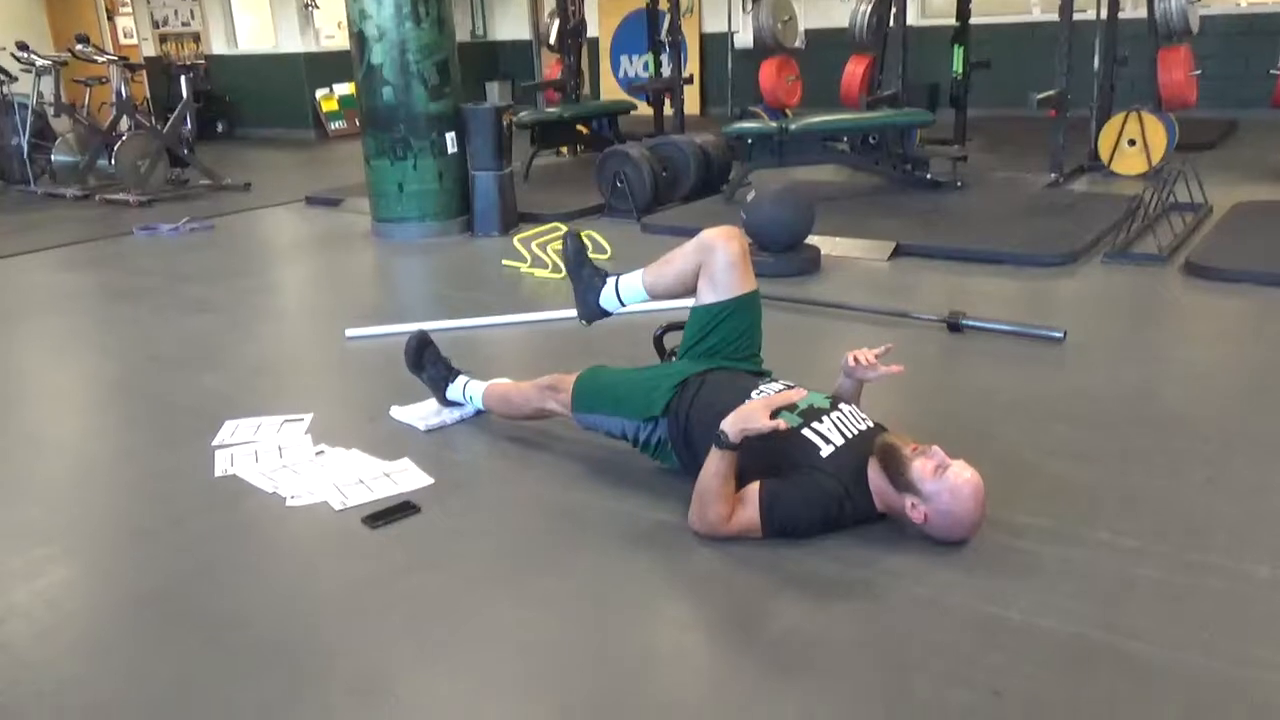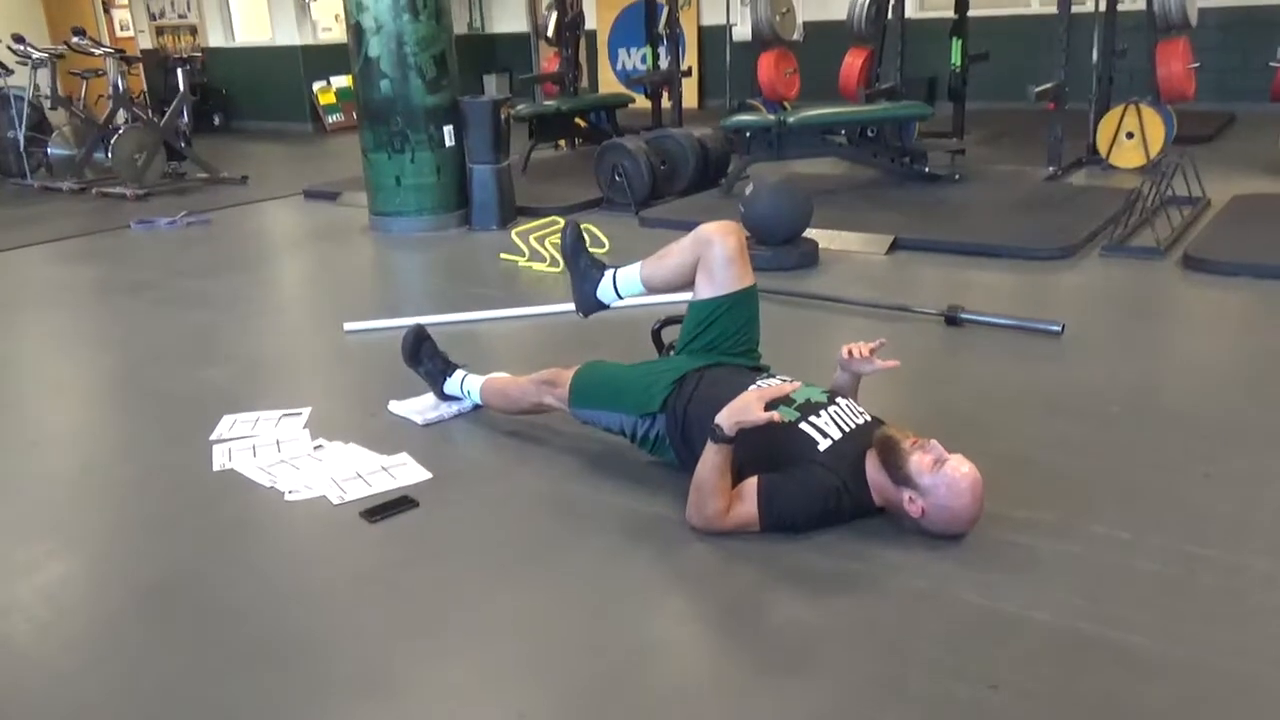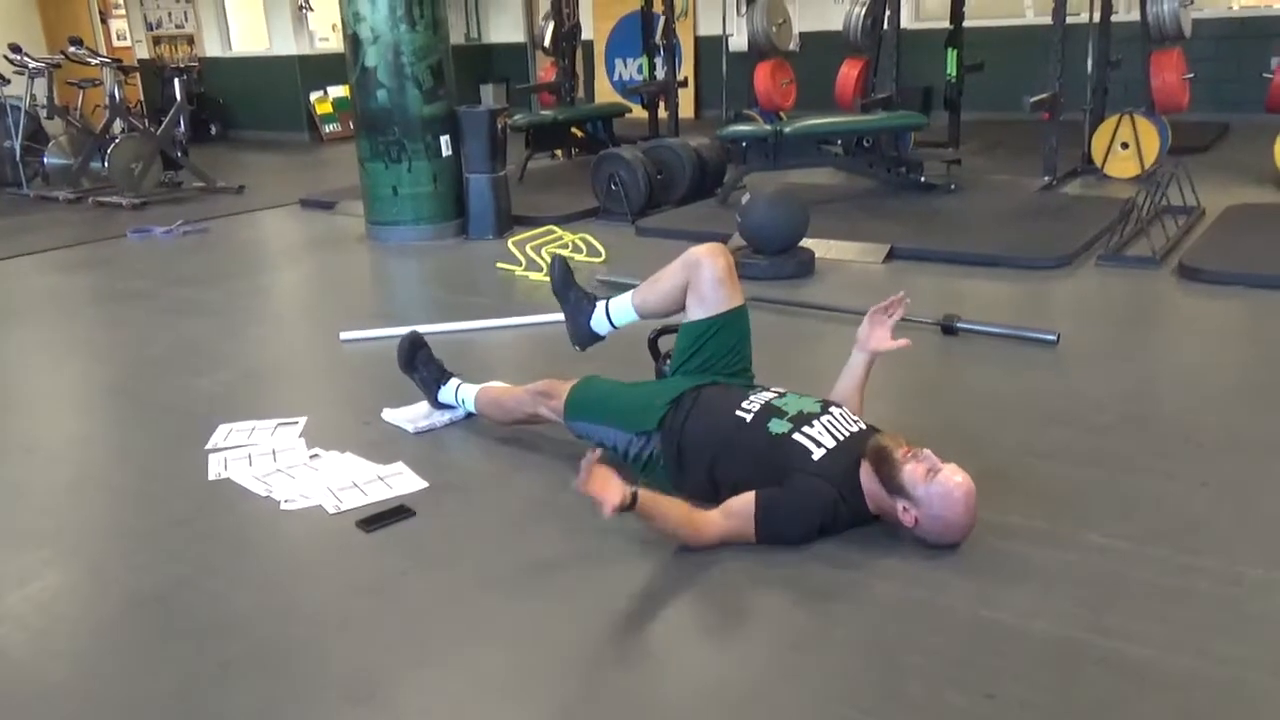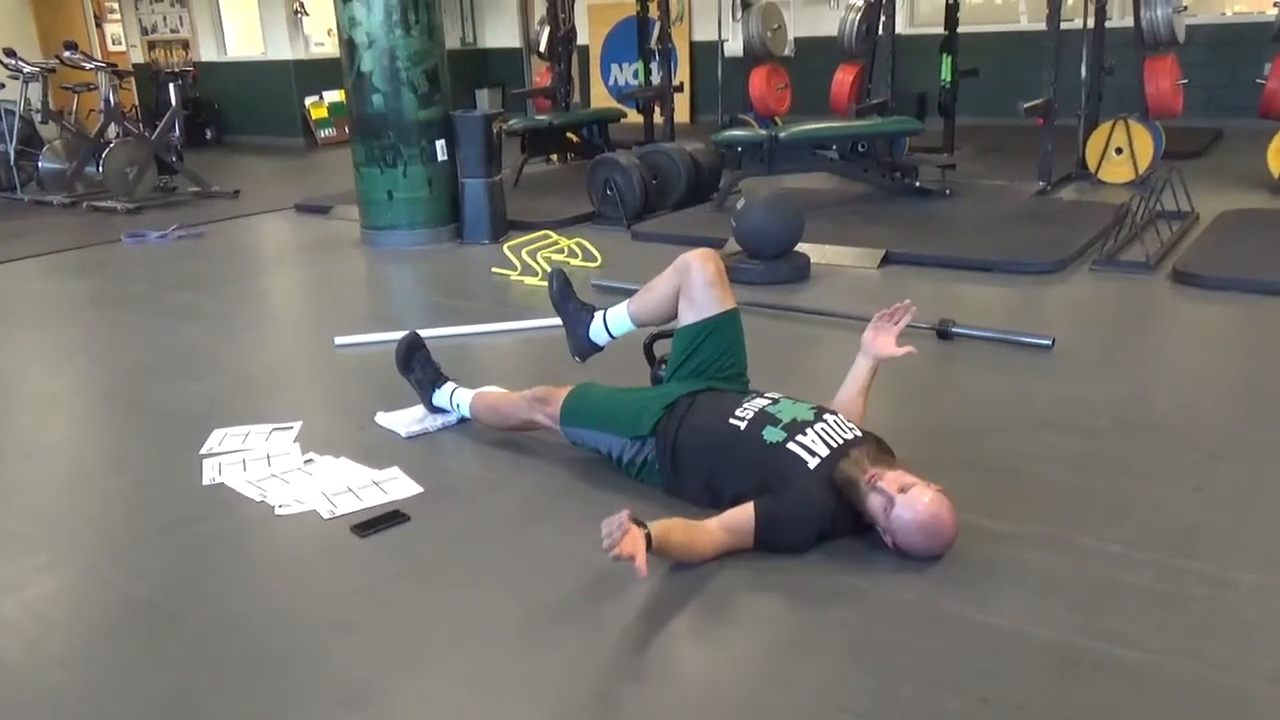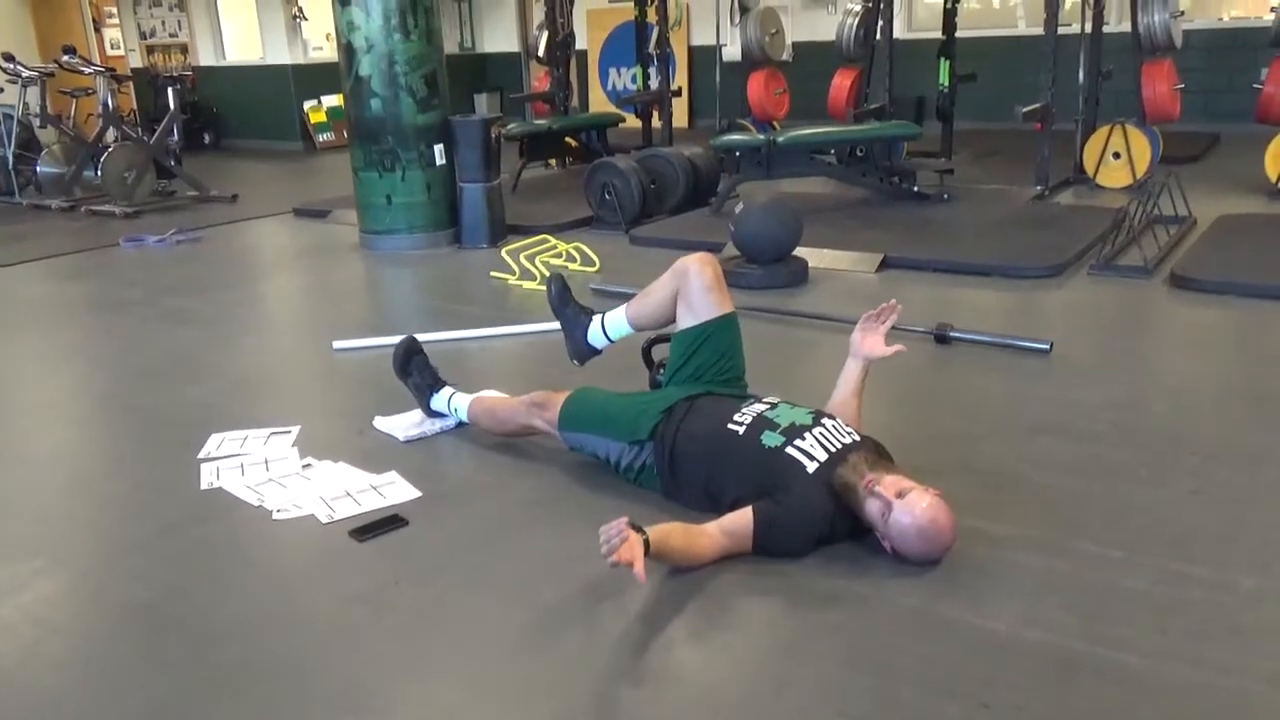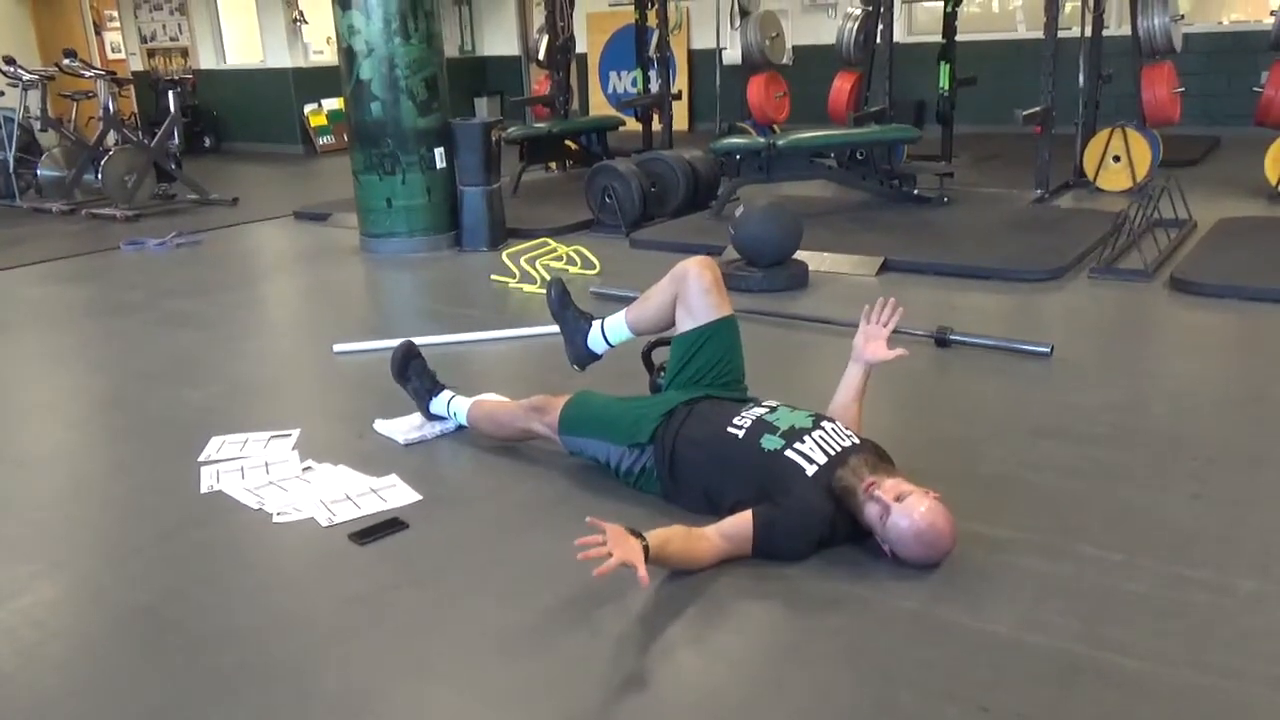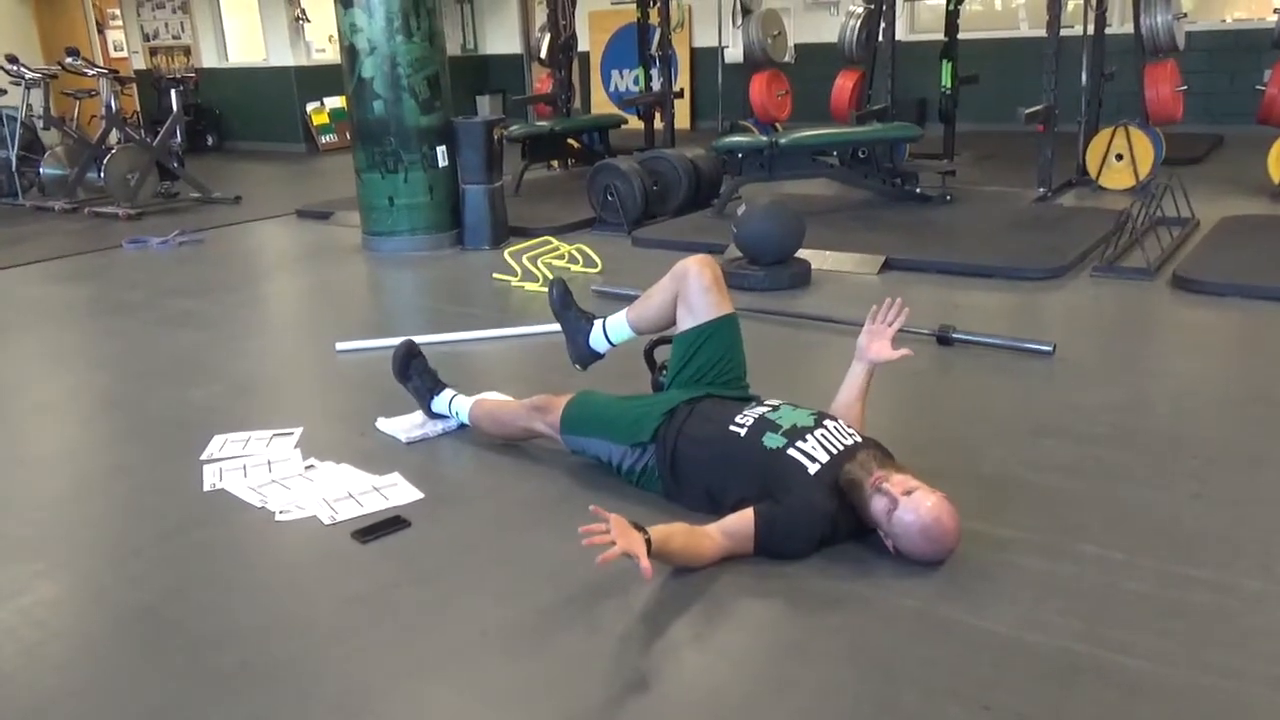
dt=0.5s
person 1, frame 1
left shoulder: (827, 498)
right shoulder: (883, 452)
left elbow: (708, 520)
left wrist: (730, 432)
right wrist: (852, 379)
left hip: (678, 408)
right hip: (736, 376)
left knee: (553, 390)
right knee: (722, 243)
left ankle: (459, 390)
right ankle: (604, 294)
person 1, frame 2
left shoulder: (824, 493)
right shoulder: (880, 443)
left elbow: (707, 515)
left wrist: (725, 427)
right wrist: (849, 374)
left hip: (677, 402)
right hip: (732, 371)
left knee: (550, 386)
right knee: (720, 239)
left ankle: (459, 384)
right ankle: (604, 286)
person 1, frame 3
left shoulder: (818, 502)
right shoulder: (878, 454)
left elbow: (707, 526)
left wrist: (627, 498)
right wrist: (863, 354)
left hip: (672, 425)
right hip: (727, 392)
left knee: (546, 397)
right knee: (708, 260)
left ankle: (452, 393)
right ankle: (596, 318)
person 1, frame 4
left shoulder: (812, 511)
right shoulder: (875, 457)
left elbow: (708, 537)
left wrist: (646, 535)
right wrist: (869, 358)
left hip: (666, 433)
right hip: (720, 396)
left knee: (542, 403)
right knee: (699, 265)
left ankle: (450, 398)
right ankle: (595, 330)
person 1, frame 5
left shoulder: (810, 515)
right shoulder: (874, 463)
left elbow: (706, 541)
left wrist: (644, 540)
right wrist: (859, 360)
left hip: (663, 437)
right hip: (721, 400)
left knee: (539, 408)
right knee: (698, 270)
left ankle: (446, 401)
right ankle: (592, 332)
person 1, frame 6
left shoulder: (809, 518)
right shoulder: (875, 464)
left elbow: (706, 543)
left wrist: (641, 546)
right wrist: (860, 363)
left hip: (663, 442)
right hip: (720, 404)
left knee: (540, 413)
right knee: (697, 273)
left ankle: (445, 405)
right ankle: (593, 338)
person 1, frame 7
left shoulder: (812, 516)
right shoulder: (877, 466)
left elbow: (709, 542)
left wrist: (643, 539)
right wrist: (863, 364)
left hip: (665, 440)
right hip: (724, 403)
left knee: (541, 412)
right knee: (697, 270)
left ankle: (446, 403)
right ankle: (594, 337)
